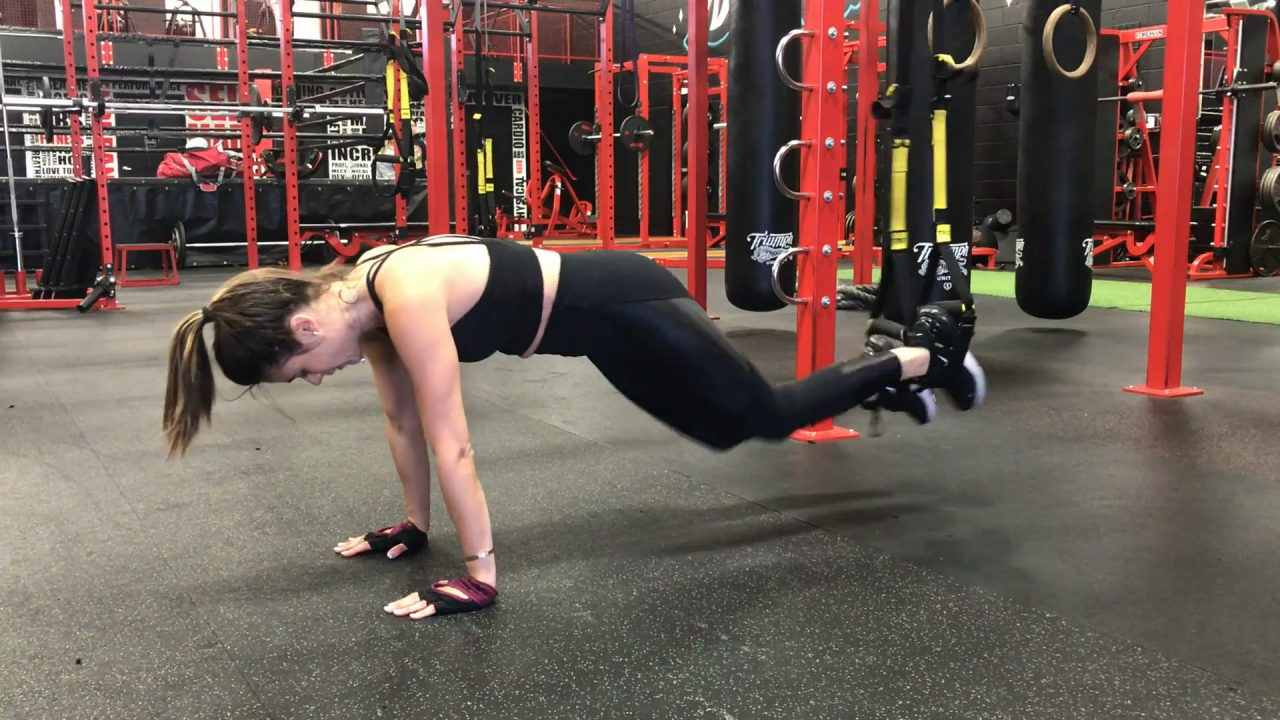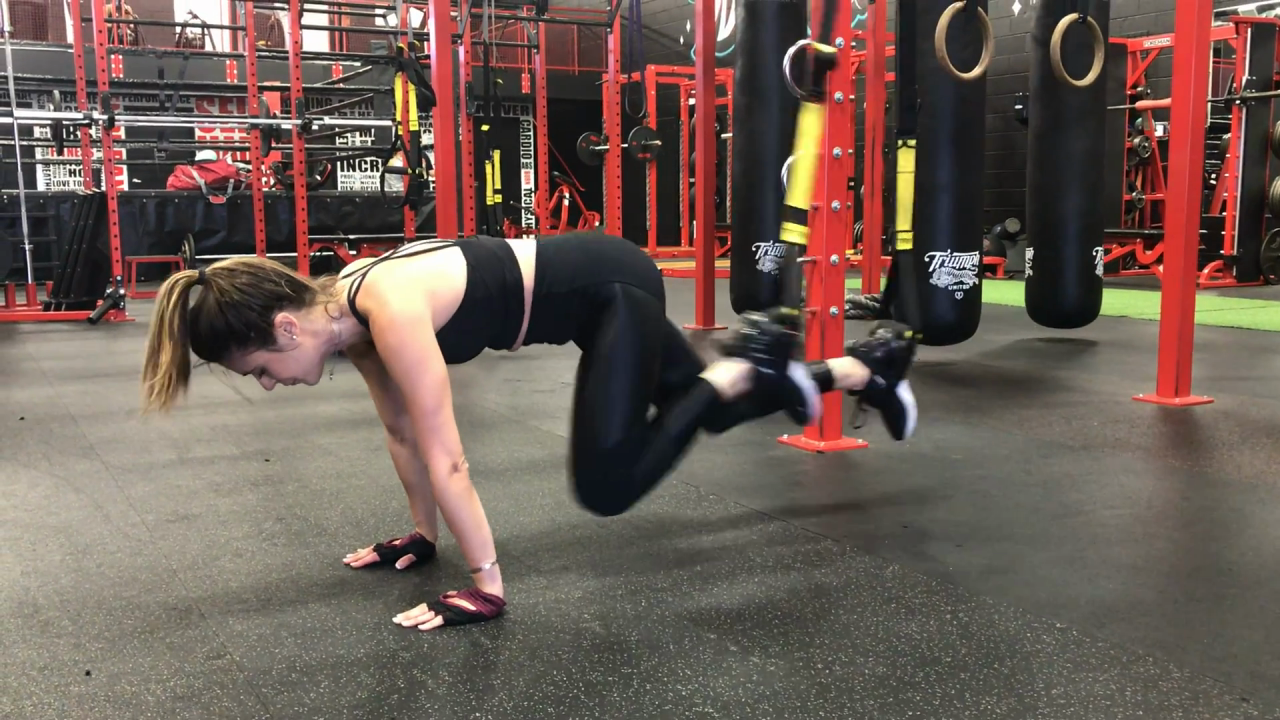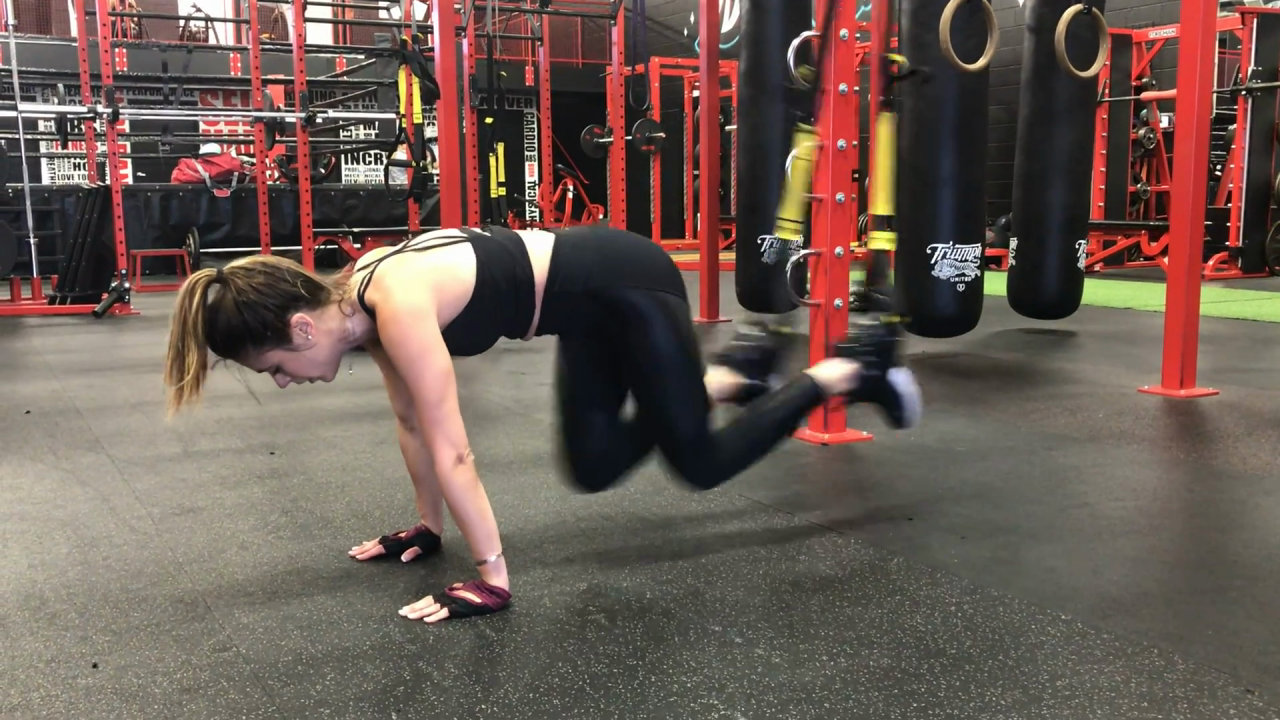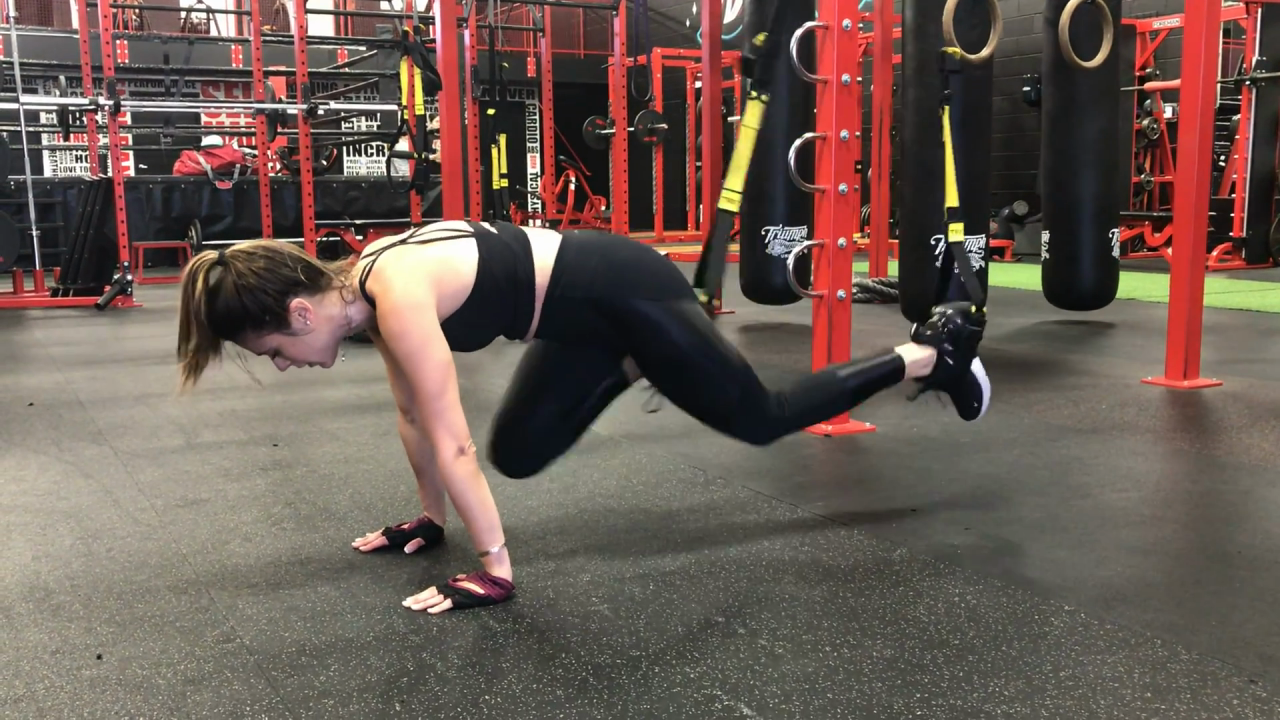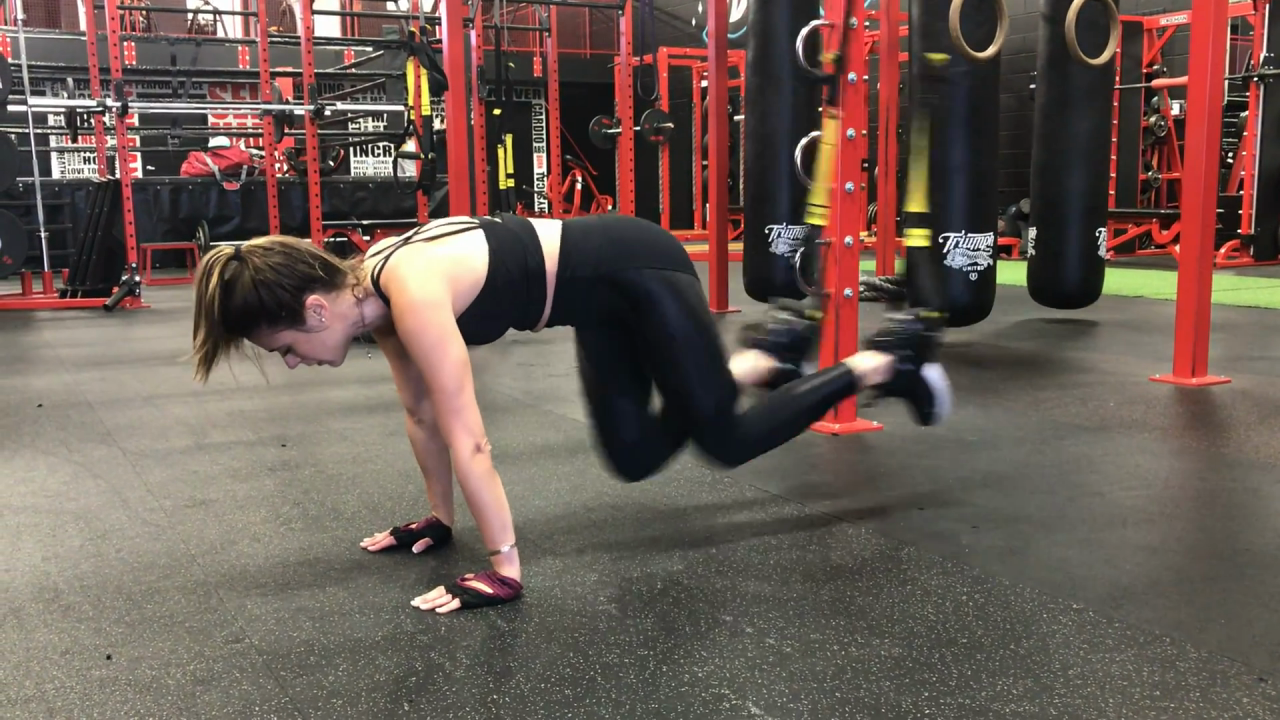
dt=1s
person 1, frame 1
left shoulder: (403, 297)
right shoulder: (361, 298)
left elbow: (450, 441)
right elbow: (402, 420)
left wrist: (481, 573)
right wrist: (414, 524)
left hip: (625, 307)
right hip: (601, 327)
left knee: (764, 415)
right knee: (728, 427)
left ankle: (921, 357)
right ankle: (877, 369)
person 1, frame 2
left shoulder: (387, 312)
right shoulder: (348, 310)
left elbow: (444, 458)
right elbow: (401, 430)
left wrist: (486, 585)
right wrist: (422, 534)
left hip: (610, 286)
right hip: (582, 290)
left knee: (606, 486)
right knee: (705, 414)
left ankle: (742, 366)
right ankle: (865, 369)
person 1, frame 3
left shoulder: (394, 308)
right shoulder: (354, 302)
left elbow: (450, 449)
right elbow: (412, 423)
left wrist: (492, 576)
right wrist: (427, 527)
left hip: (622, 287)
right hip: (590, 289)
left knee: (701, 462)
right knee: (593, 470)
left ankle: (850, 369)
right ankle: (729, 374)
person 1, frame 4
left shoulder: (395, 298)
right shoulder: (368, 279)
left elbow: (450, 440)
right elbow: (414, 414)
left wrist: (496, 568)
right wrist: (429, 518)
left hip: (621, 292)
right hip: (587, 297)
left knee: (760, 415)
right knee: (518, 456)
left ankle: (934, 354)
right ankle: (633, 365)
person 1, frame 5
left shoulder: (411, 293)
right shoulder: (371, 286)
left elbow: (465, 436)
right elbow: (419, 411)
left wrist: (505, 568)
right wrist: (439, 518)
left hip: (634, 270)
right hip: (597, 284)
left knee: (729, 441)
right knee: (632, 460)
left ankle: (887, 363)
right ankle: (754, 362)
